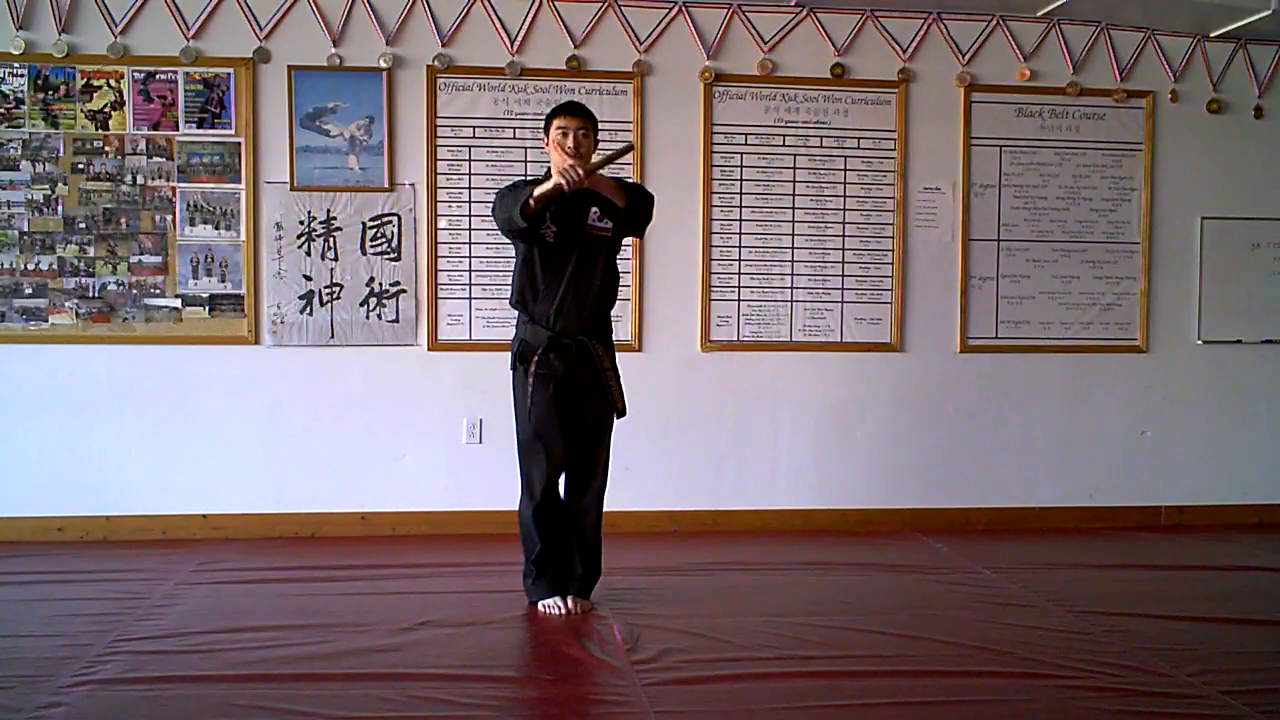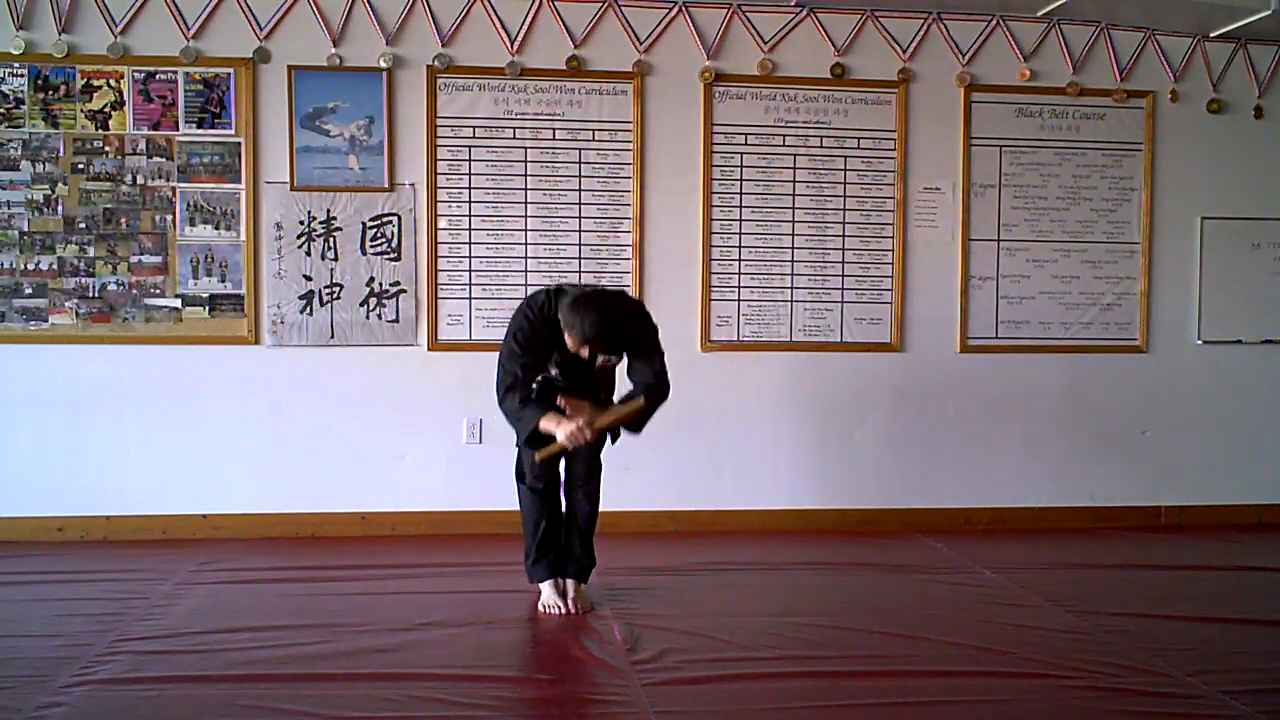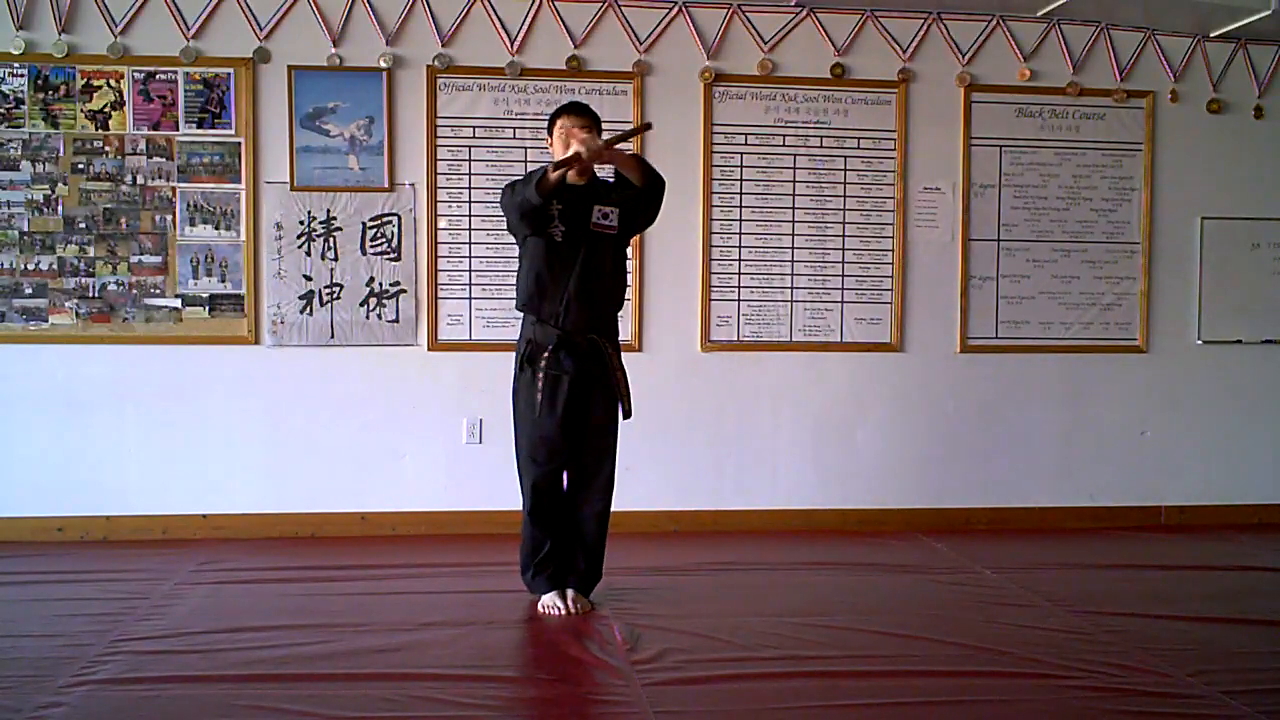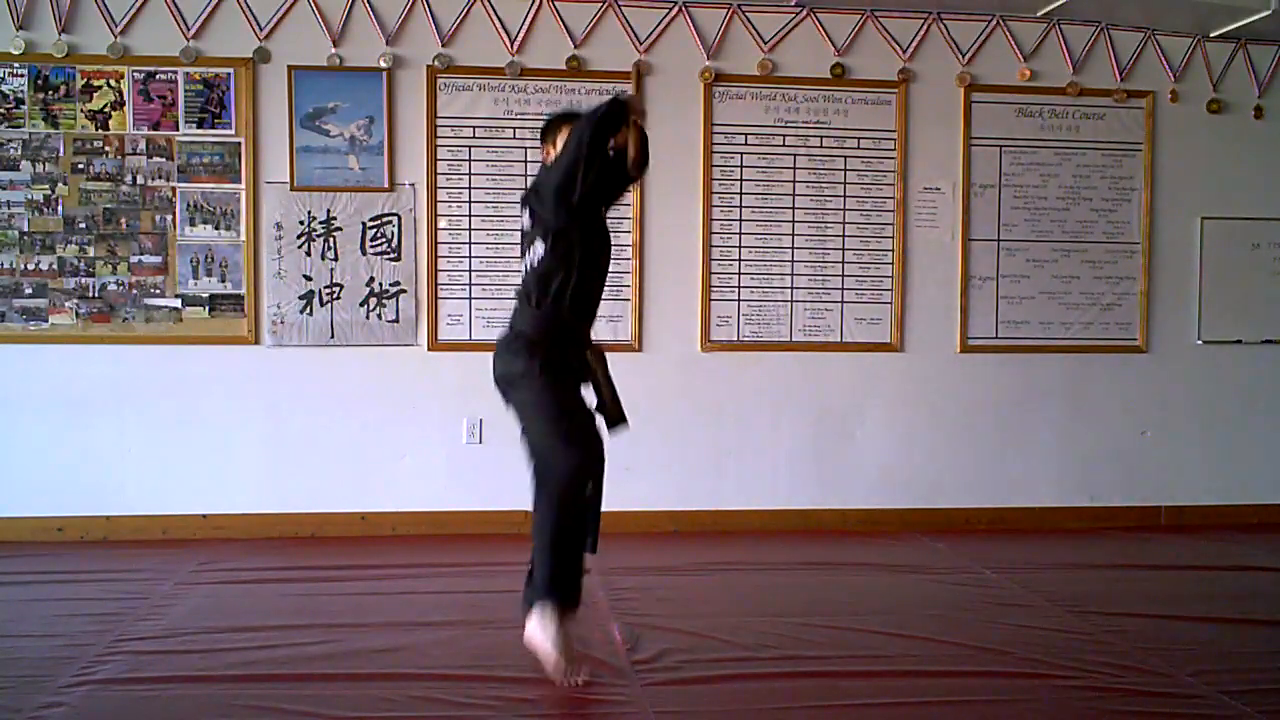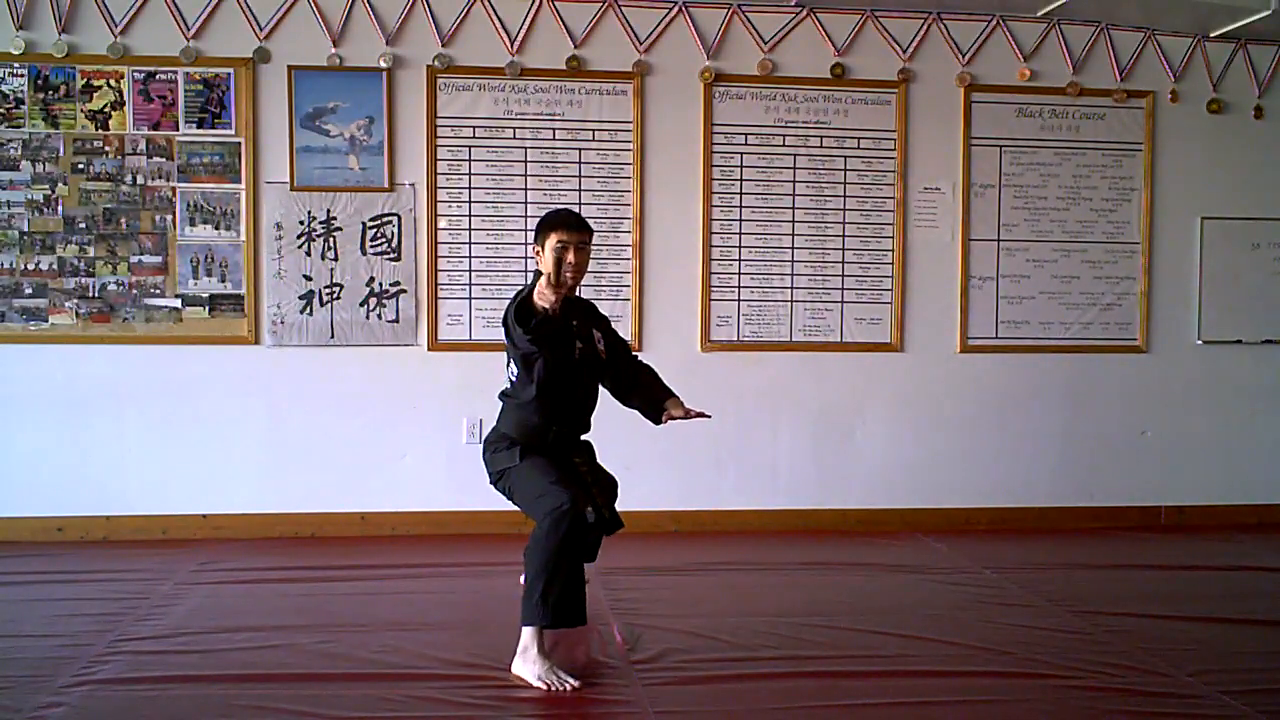
dt=1s
person 1, frame 1
left shoulder: (609, 197)
right shoulder: (526, 194)
left elbow: (641, 211)
right elbow: (508, 214)
left wrist: (595, 182)
right wrist: (550, 186)
left hip: (593, 355)
right hip: (539, 353)
left knee: (589, 475)
right knee: (541, 472)
left ankle: (579, 583)
right ankle: (545, 584)
person 1, frame 2
left shoulder: (632, 318)
right shoulder: (533, 315)
left elbow: (654, 385)
right elbow: (511, 390)
left wrist: (599, 417)
right wrist: (557, 425)
left hip: (592, 393)
right hip: (541, 391)
left knee: (585, 475)
right knee: (536, 471)
left ankle: (575, 577)
right ankle: (547, 578)
person 1, frame 3
left shoulder: (616, 199)
right shoulder: (532, 195)
left elbow: (650, 189)
right elbow: (519, 202)
left wrist: (610, 156)
right wrist: (562, 166)
left hip: (598, 356)
right hip: (544, 353)
left knee: (594, 478)
right knee: (541, 475)
left ankle: (579, 582)
right ankle: (547, 583)
person 1, frame 4
left shoulder: (584, 198)
right shoulder: (551, 190)
left elbow: (623, 166)
right elbow: (587, 139)
left wrist: (632, 139)
right wrist: (625, 109)
left hip: (559, 357)
right hip: (530, 358)
left knee: (580, 458)
right knee: (565, 465)
right ankle: (544, 614)
person 1, frame 5
left shoulder: (588, 315)
right shoulder: (528, 307)
left elbow: (623, 368)
right elbow: (530, 326)
left wrist: (666, 403)
right wrist: (542, 304)
left hip: (564, 446)
right hip: (517, 449)
left knee: (599, 497)
right knee: (564, 511)
left ankle: (541, 571)
right ankle: (530, 650)
